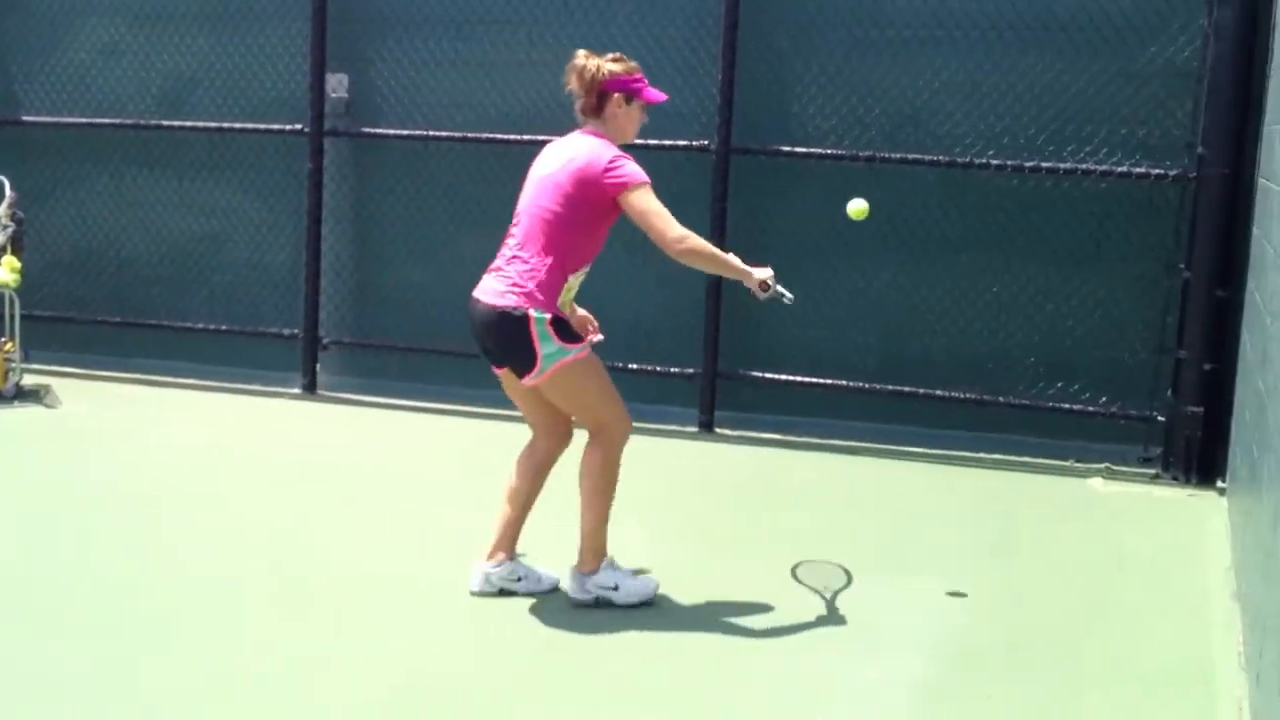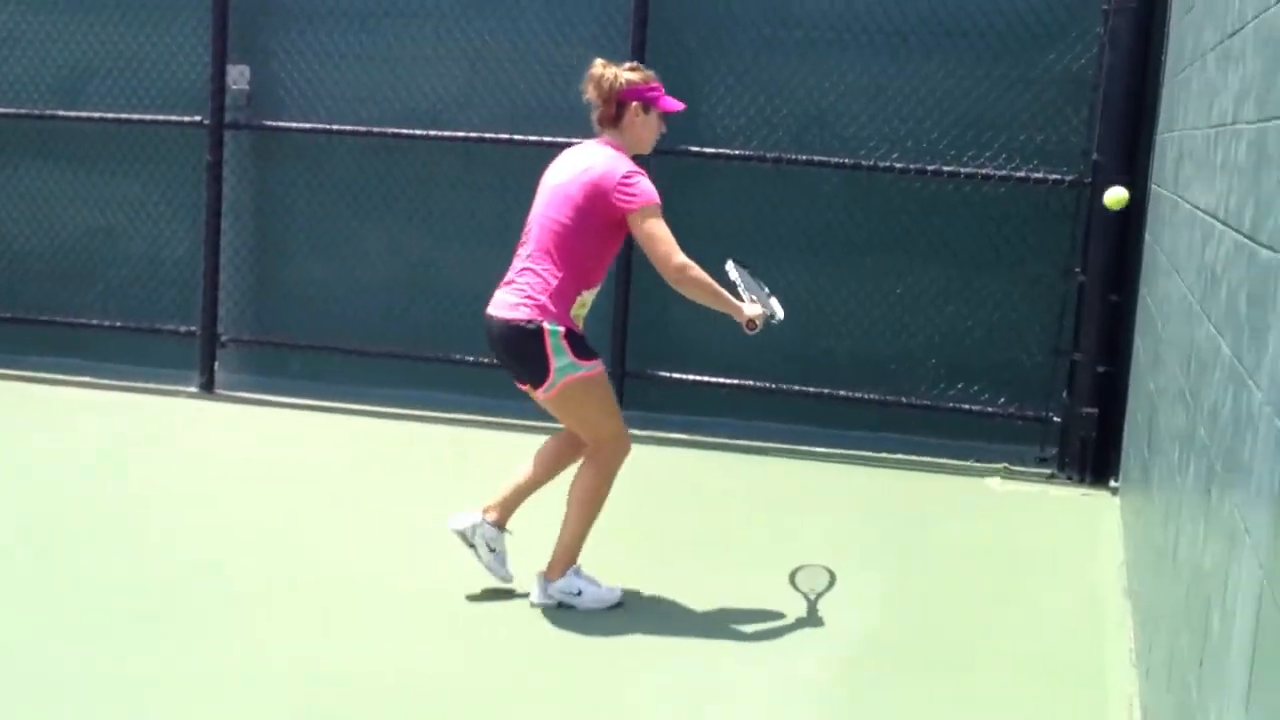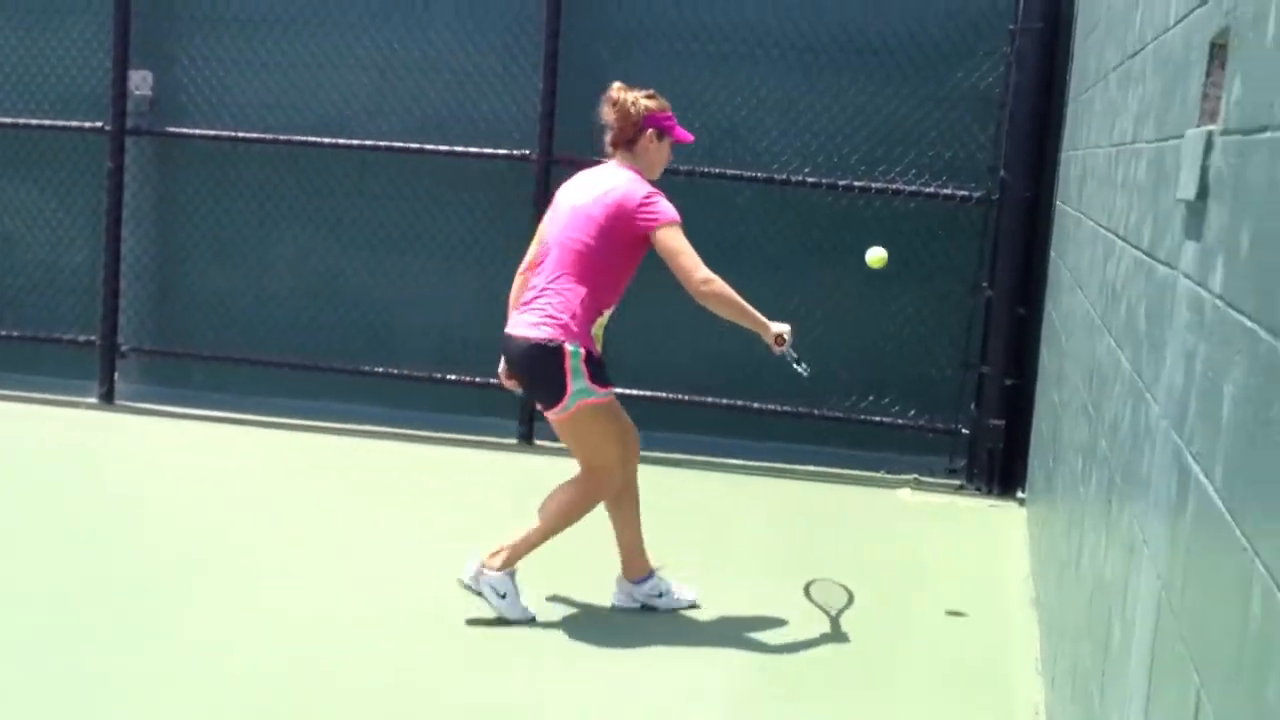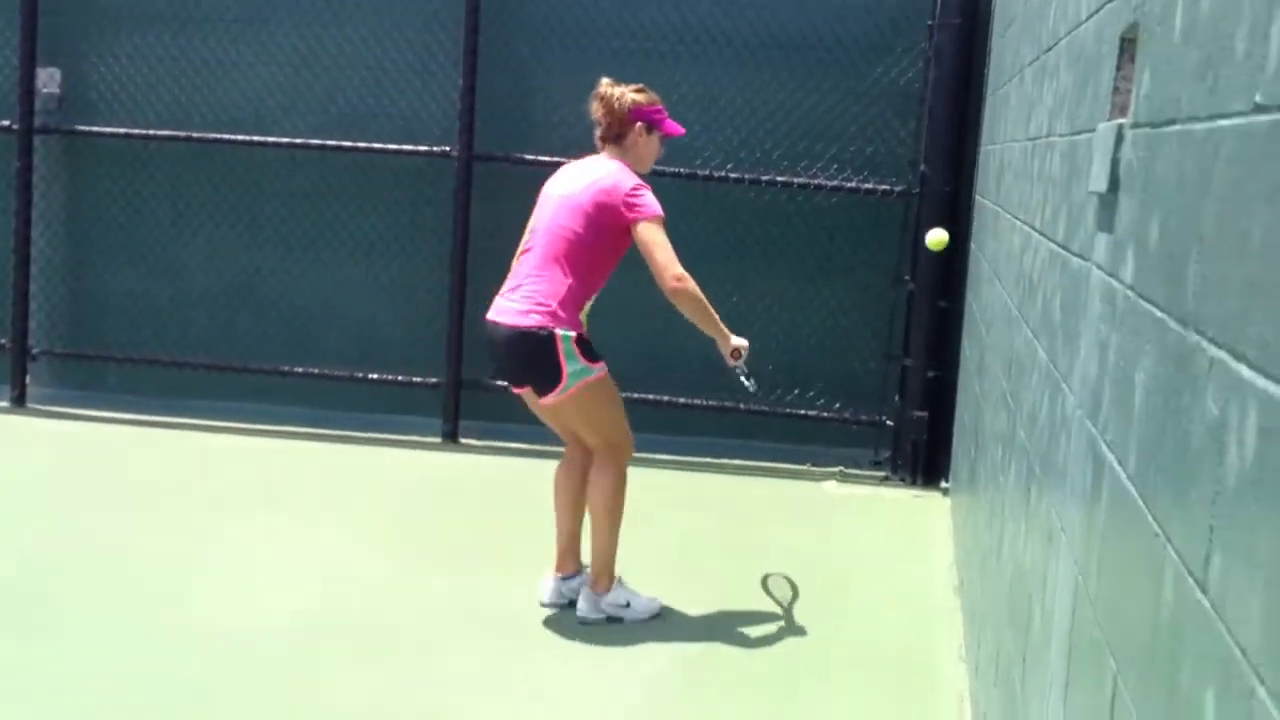
dt=0.3s
person 1, frame 1
left shoulder: (560, 150)
right shoulder: (611, 162)
right elbow: (678, 243)
left wrist: (570, 306)
right wrist: (747, 273)
left hip: (494, 307)
right hip: (524, 319)
left knee: (551, 435)
right knee: (611, 427)
left ankle: (498, 561)
right ankle: (590, 568)
person 1, frame 2
left shoulder: (571, 159)
right shoulder: (623, 175)
right elbow: (676, 269)
right wrist: (737, 307)
left hip: (509, 318)
right hip: (539, 330)
left knee: (588, 433)
right knee: (610, 444)
left ankle: (489, 518)
right ankle: (559, 576)
person 1, frame 3
left shoulder: (577, 183)
right shoulder: (643, 199)
left elbow: (527, 270)
right elbow: (701, 283)
left wrist: (512, 347)
right wrist: (763, 326)
left hip: (526, 341)
right hip: (560, 351)
left knee: (618, 453)
right knee: (602, 474)
left ankle: (638, 580)
right ankle: (496, 566)
person 1, frame 4
left shoulder: (567, 174)
right shoulder: (630, 190)
right elbow: (674, 281)
right wrist: (725, 337)
left hip: (504, 327)
right hip: (547, 336)
left knee: (583, 445)
right knee: (612, 450)
left ankle: (566, 575)
right ankle: (600, 591)
